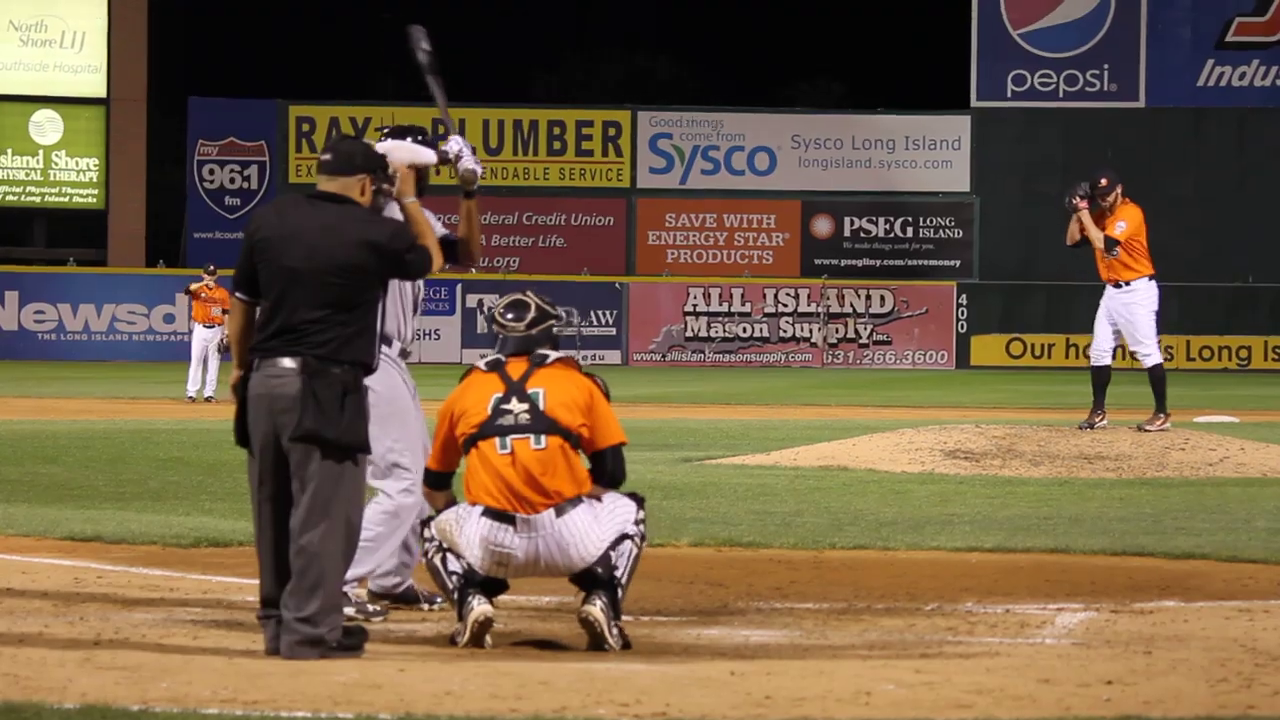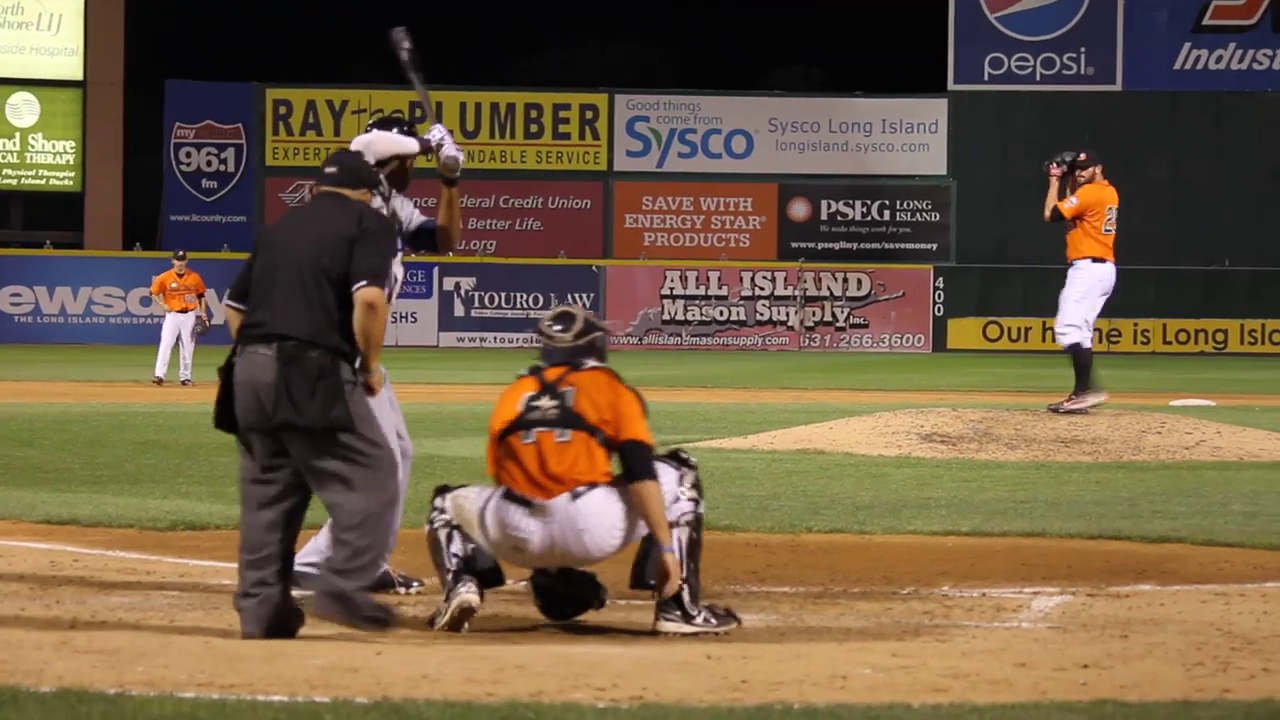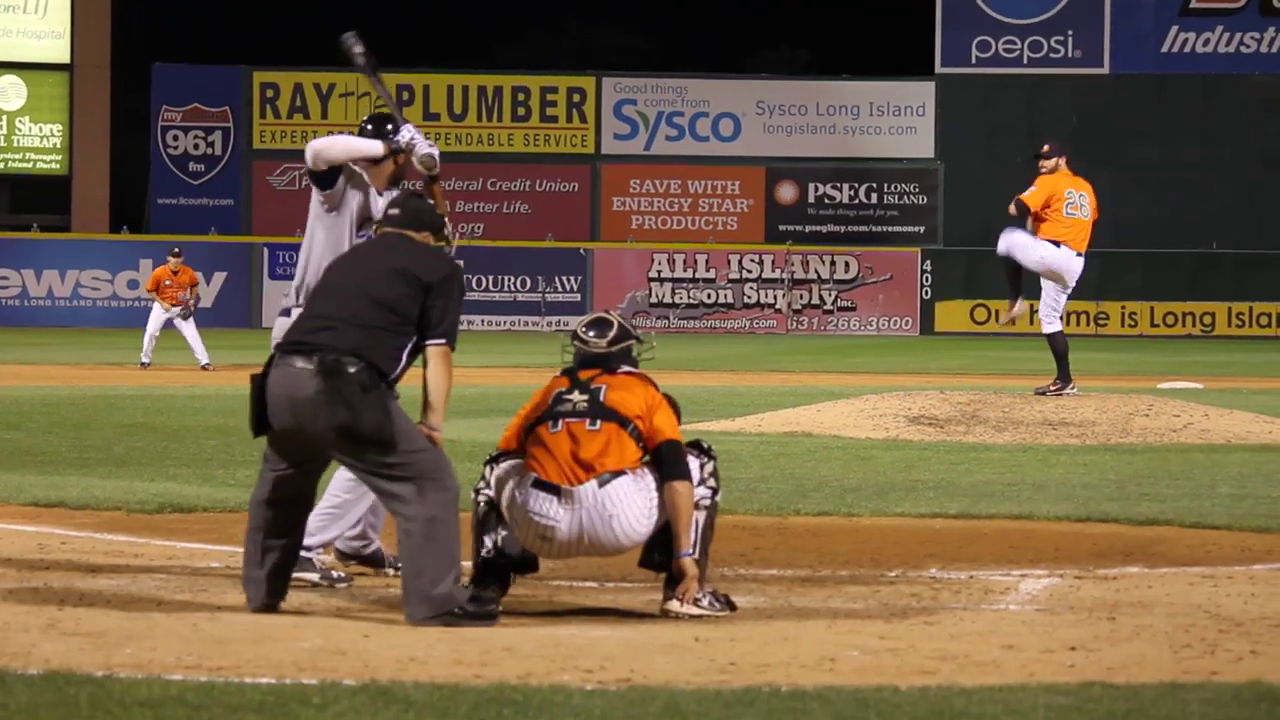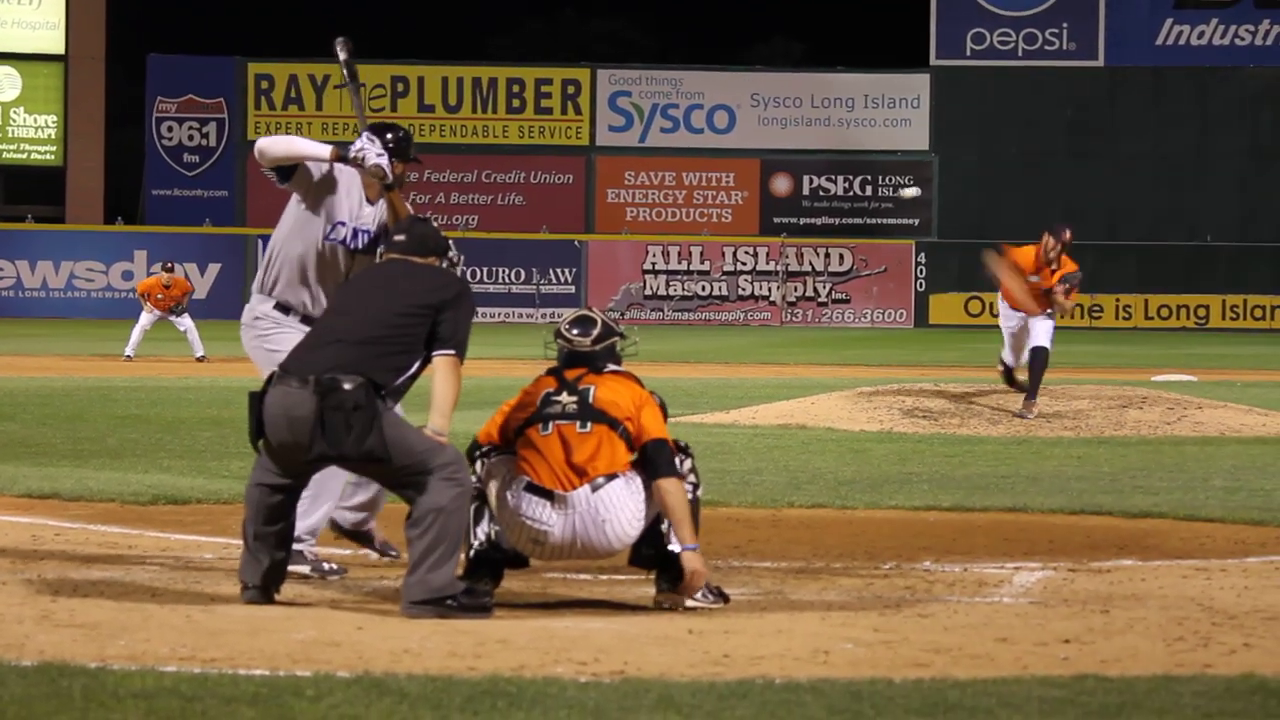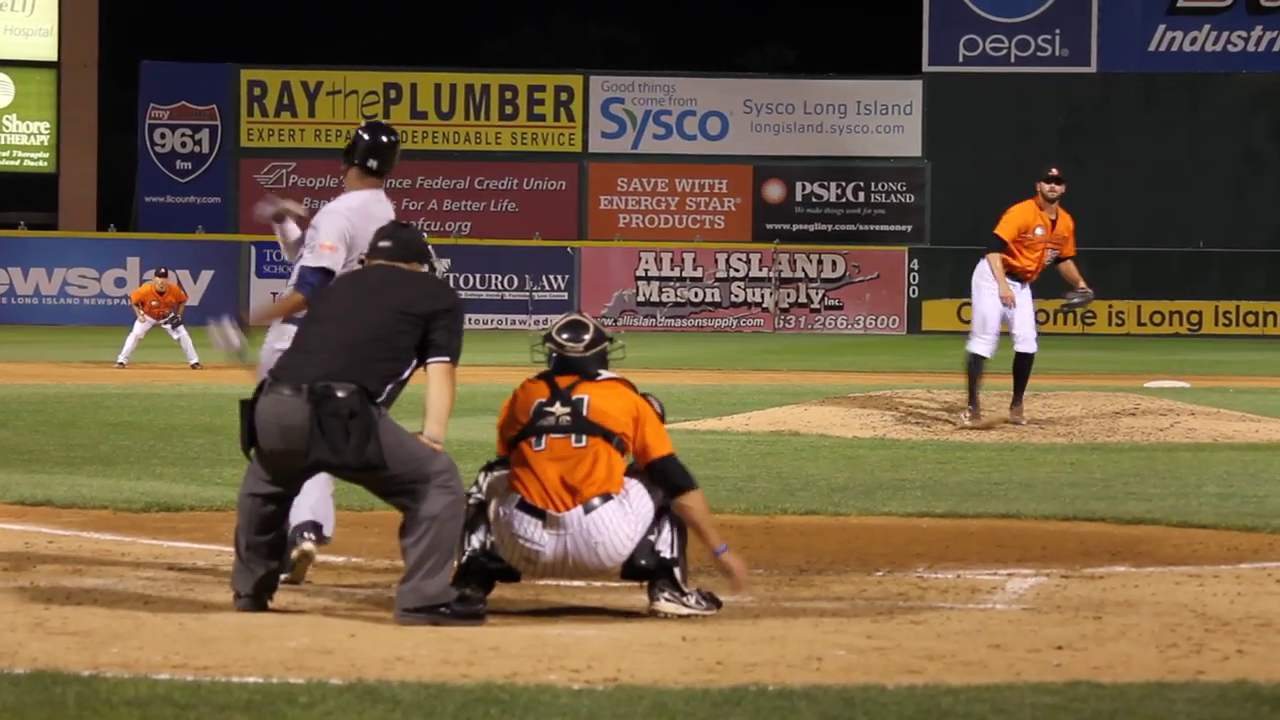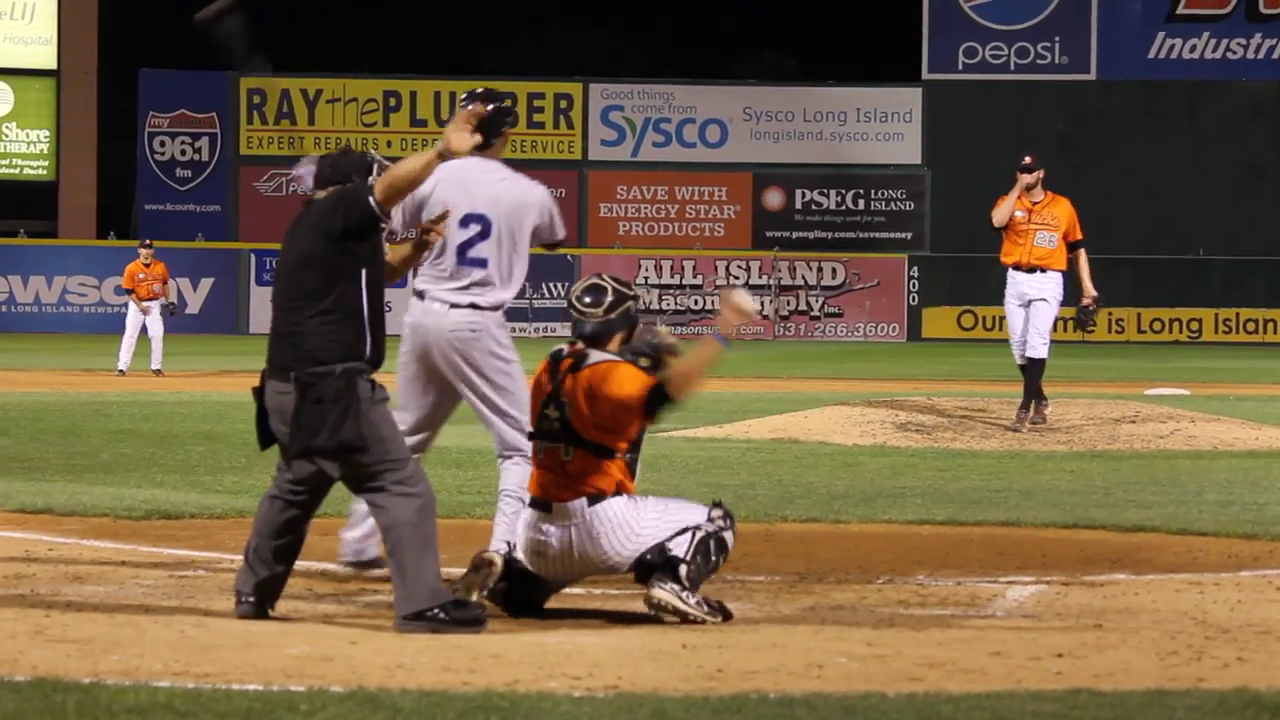
dt=0.7s
person 1, frame 1
left shoulder: (419, 217)
left elbow: (468, 252)
right elbow: (381, 154)
left wrist: (469, 189)
right wrist: (440, 152)
left hip: (388, 360)
left knee: (423, 469)
right knee: (403, 481)
left ankle: (391, 579)
right ankle: (335, 586)
person 1, frame 2
left shoulder: (398, 207)
left elbow: (444, 240)
right elbow: (364, 146)
left wrist: (449, 179)
right wrist: (421, 143)
left knee: (396, 454)
right ankle: (308, 569)
person 1, frame 3
left shoulder: (395, 200)
right shoulder: (345, 180)
right elbow: (318, 150)
left wrist: (431, 174)
right wrist: (390, 146)
left ankle: (358, 540)
right ankle: (300, 550)
person 1, frame 4
left shoulder: (388, 206)
right shoulder: (326, 178)
right elbow: (265, 148)
left wrist: (387, 185)
right wrist: (341, 152)
right hip: (273, 321)
left ankle: (354, 516)
right ankle: (293, 545)
person 1, frame 5
left shoulder: (337, 215)
right shoulder: (385, 212)
left elbow: (309, 290)
left wrist: (251, 320)
right wrist: (285, 220)
left hip: (295, 340)
right ankle: (310, 528)
person 1, frame 6
left shoulder: (433, 177)
right shoulder: (531, 193)
right elbow: (555, 238)
left hip: (424, 316)
right hip: (478, 327)
left knee: (406, 436)
right knee: (520, 446)
left ankle: (359, 541)
right ankle: (500, 551)
person 2, frame 1
left shoulder: (268, 219)
right shoulder: (379, 233)
left elbow: (241, 303)
right elbow: (430, 260)
left wrist: (241, 365)
right wrist: (409, 200)
left hip: (265, 380)
right hip: (327, 388)
left knee: (275, 509)
right knee: (324, 513)
left ankle: (277, 622)
right ankle: (310, 631)
person 2, frame 2
left shoulder: (278, 225)
right shoulder: (371, 222)
left elbow: (236, 308)
right elbow: (370, 301)
right wrist: (370, 364)
left hip: (251, 368)
right hip: (313, 372)
left knee: (266, 494)
right knee: (371, 475)
left ankle: (261, 607)
right ankle: (343, 589)
person 2, frame 3
left shoulder: (348, 258)
right shoulder: (440, 265)
right elbow: (438, 351)
right wrist: (433, 424)
left hip: (282, 379)
right hip: (345, 387)
left knee: (280, 483)
right knee: (428, 481)
left ankle: (262, 589)
right ankle: (435, 601)
person 2, frame 4
left shoulder: (357, 280)
right shoulder: (449, 286)
right elbow: (446, 362)
right wrist: (436, 431)
left hip: (280, 399)
right hip: (343, 406)
left knee: (273, 476)
right knee: (445, 471)
left ankle: (257, 581)
right ankle: (432, 592)
person 2, frame 5
left shoulder: (335, 287)
right shoulder: (436, 293)
right elbow: (441, 370)
right wrist: (433, 440)
left hip: (272, 406)
right hip: (337, 412)
left knee: (264, 484)
right knee: (439, 480)
left ankle: (250, 588)
right ankle: (425, 598)
person 2, frame 6
left shoulder: (310, 227)
right shoulder: (334, 215)
left elbow: (380, 268)
right elbow: (389, 184)
left wrist: (420, 245)
right wrist: (444, 151)
left hip: (290, 388)
right hip: (333, 388)
left knee: (292, 492)
right knee: (402, 487)
left ankle: (253, 592)
right ankle: (422, 603)
person 3, frame 1
left shoulder: (467, 388)
right shoulder: (577, 381)
left elbow: (435, 488)
right elbow: (612, 473)
left wrist: (471, 521)
left hip: (490, 541)
right hip: (570, 537)
left knee: (437, 530)
right knee: (630, 511)
left ankle: (472, 601)
right ankle: (602, 600)
person 3, frame 2
left shoulder: (515, 393)
right shoulder: (609, 387)
right elbow: (639, 472)
left wrist: (542, 561)
right wrist: (667, 549)
left hip: (519, 530)
right hip: (591, 525)
left knee: (446, 505)
right knee: (679, 474)
left ankle: (463, 586)
right ankle: (679, 609)
person 3, frame 3
left shoulder: (546, 393)
right shoulder: (644, 392)
left elbow: (506, 457)
right elbow: (676, 474)
right wrist: (685, 553)
left hip: (539, 526)
right hip: (619, 519)
left knee: (497, 472)
right knee: (697, 463)
left ankle: (487, 586)
right ankle: (685, 592)
person 3, frame 4
left shoulder: (532, 391)
right shoulder: (631, 391)
left elbow: (476, 452)
right elbow: (664, 471)
right wrist: (690, 548)
left hip: (531, 528)
right hip: (608, 524)
left knee: (488, 464)
right knee: (676, 464)
left ankle: (479, 579)
right ankle: (675, 583)
person 3, frame 5
left shoulder: (523, 395)
right shoulder: (625, 397)
right elbow: (676, 480)
right wrist: (719, 548)
left hip: (525, 545)
right hip: (604, 542)
left knee: (493, 480)
right knee: (660, 480)
left ankle: (470, 586)
right ankle: (670, 590)
person 3, frame 6
left shoulder: (551, 369)
right shoulder: (611, 375)
right elbow: (661, 394)
right wrist: (721, 332)
left hip: (541, 531)
right hip: (605, 525)
left knee: (519, 594)
right knee: (715, 521)
left ankle: (504, 576)
right ankle: (671, 582)
person 4, frame 1
left shoulder: (1130, 213)
right shoulder: (1100, 215)
left elbow: (1101, 245)
right elbow: (1072, 241)
left wrist: (1084, 213)
right wrist: (1077, 213)
left hip: (1137, 291)
right hip: (1113, 291)
left knee: (1147, 351)
right knee: (1100, 351)
left ankle: (1161, 414)
right ankle: (1098, 412)
person 4, frame 2
left shoulder: (1089, 192)
right shoulder: (1108, 192)
left elbow: (1050, 215)
right elbow: (1068, 208)
left wrist: (1054, 181)
right wrist: (1065, 180)
left hip: (1088, 270)
right hip: (1101, 269)
left knee: (1067, 329)
right knee: (1079, 332)
left ankle: (1090, 388)
right ankle: (1080, 394)
person 4, frame 3
left shoulder: (1049, 181)
right shoulder: (1086, 188)
left elbow: (1015, 209)
left wrist: (1030, 216)
left hip: (1050, 252)
right hip: (1074, 262)
left knee: (1008, 239)
right knee: (1050, 318)
left ankle: (1015, 301)
right ankle: (1064, 380)
person 4, frame 4
left shoulder: (1068, 269)
right shoulder: (1025, 255)
left elbow: (1063, 309)
left wrist: (1059, 297)
left hip: (1043, 312)
right hip: (1012, 308)
left knee: (1040, 348)
right knee: (1012, 358)
left ankle: (1031, 400)
right ankle: (1008, 374)
person 4, frame 5
left shoulder: (1066, 222)
right shoulder: (1021, 212)
left elbow: (1064, 260)
right elbow: (993, 248)
left wrist: (1080, 284)
right wrist: (1001, 285)
left hip: (1022, 284)
right hip: (994, 278)
left knee: (1027, 344)
right knee: (984, 338)
left ankle: (1017, 404)
right ankle: (972, 405)
person 4, frame 6
left shoulder: (1062, 206)
right shoulder: (1009, 201)
left elbow: (1077, 248)
right elbow: (997, 222)
left wrist: (1087, 284)
right wrist: (1017, 190)
left hip: (1048, 282)
right hip: (1016, 281)
left knee: (1037, 344)
right knee: (1020, 349)
left ankle: (1025, 409)
right ankle: (1039, 399)
